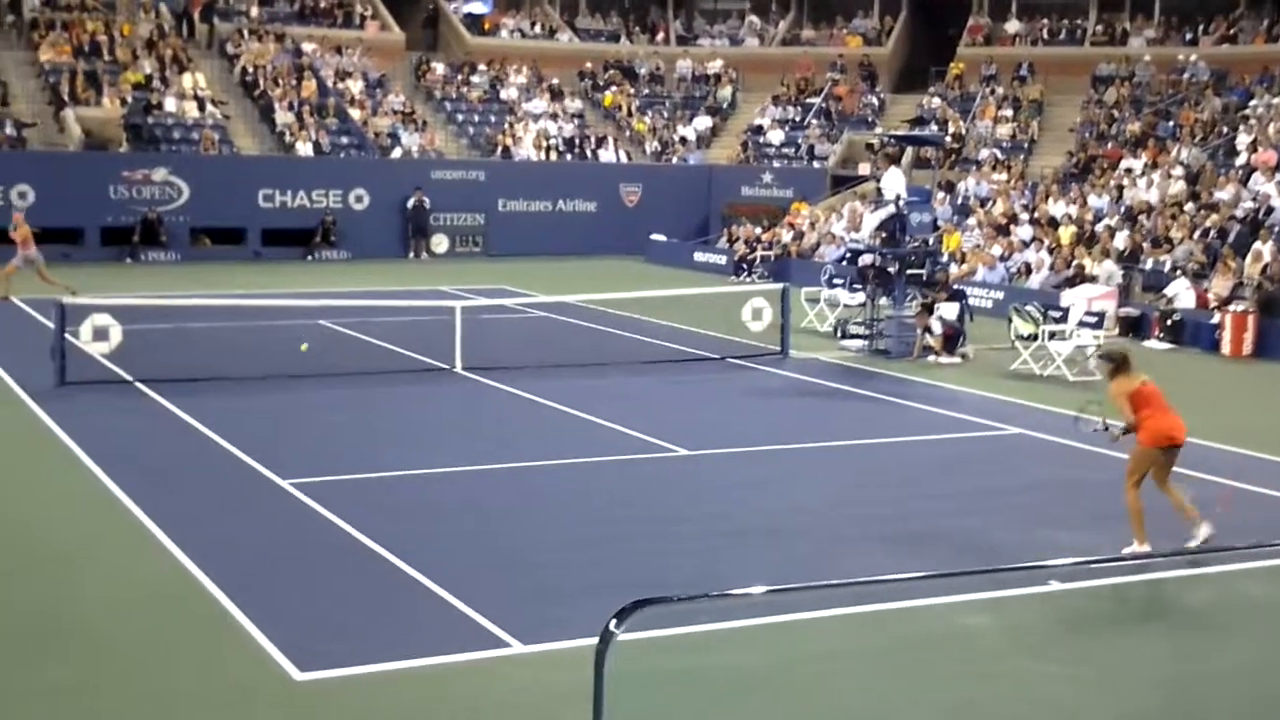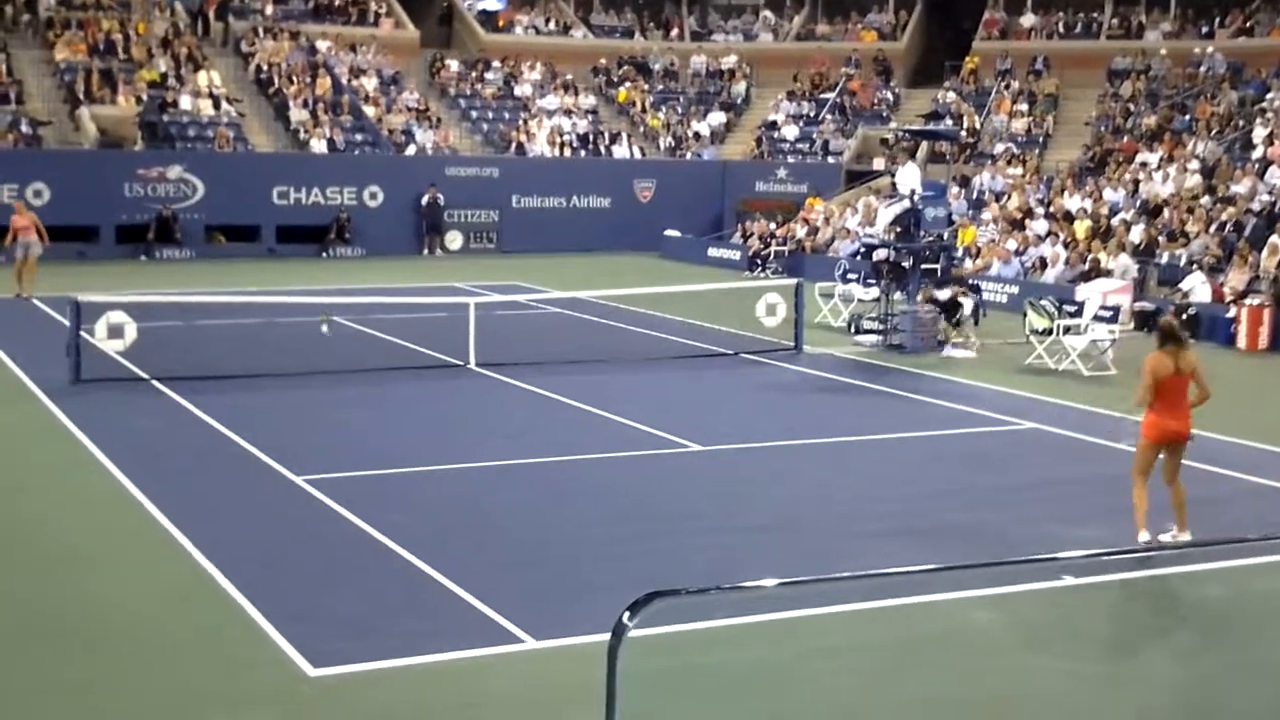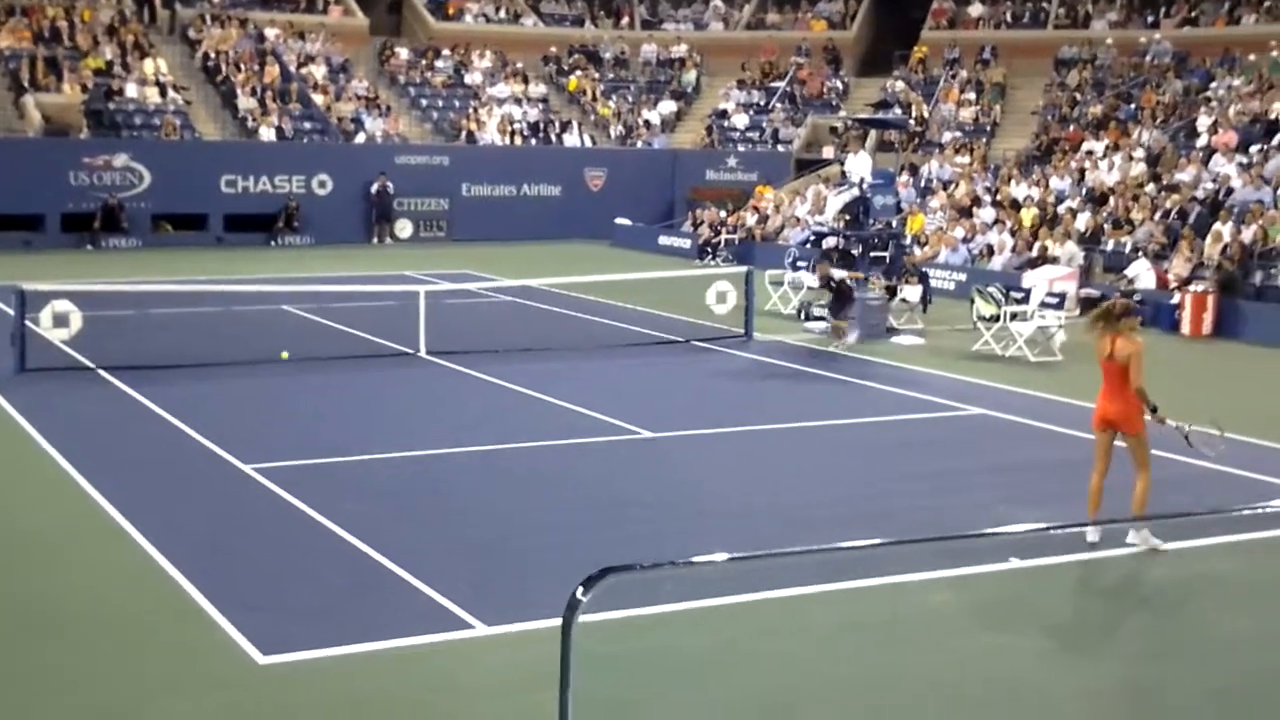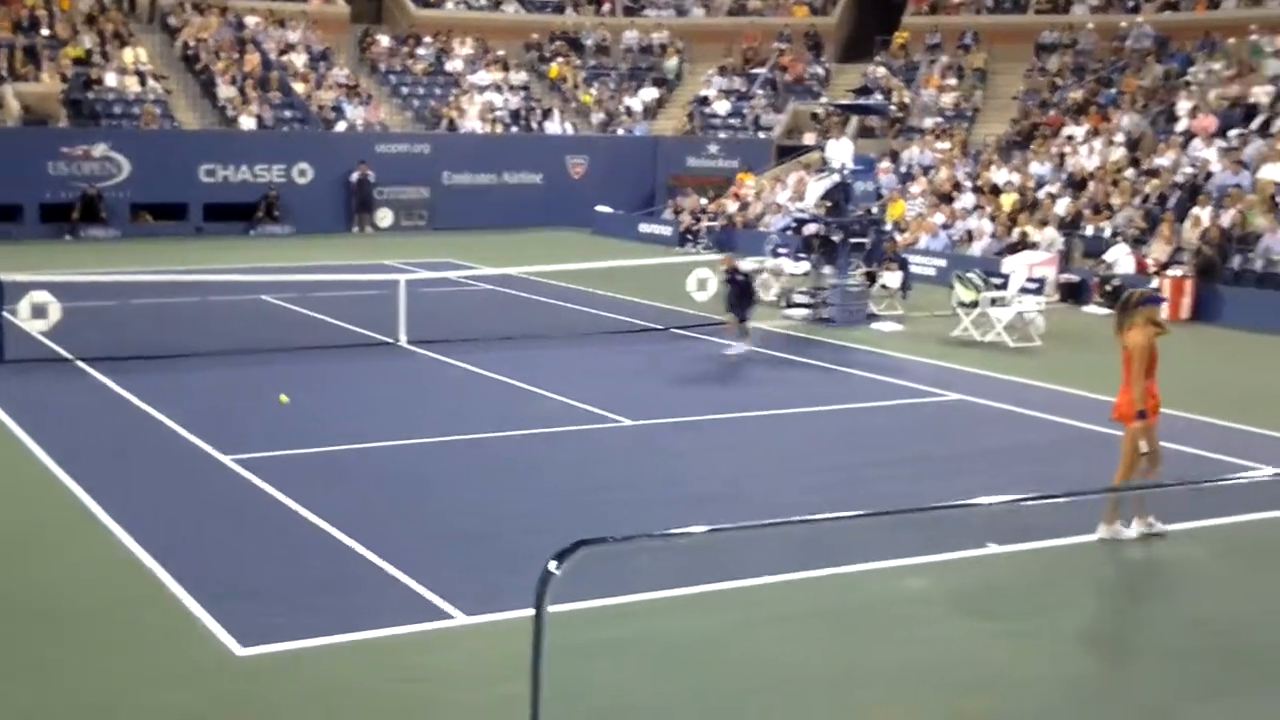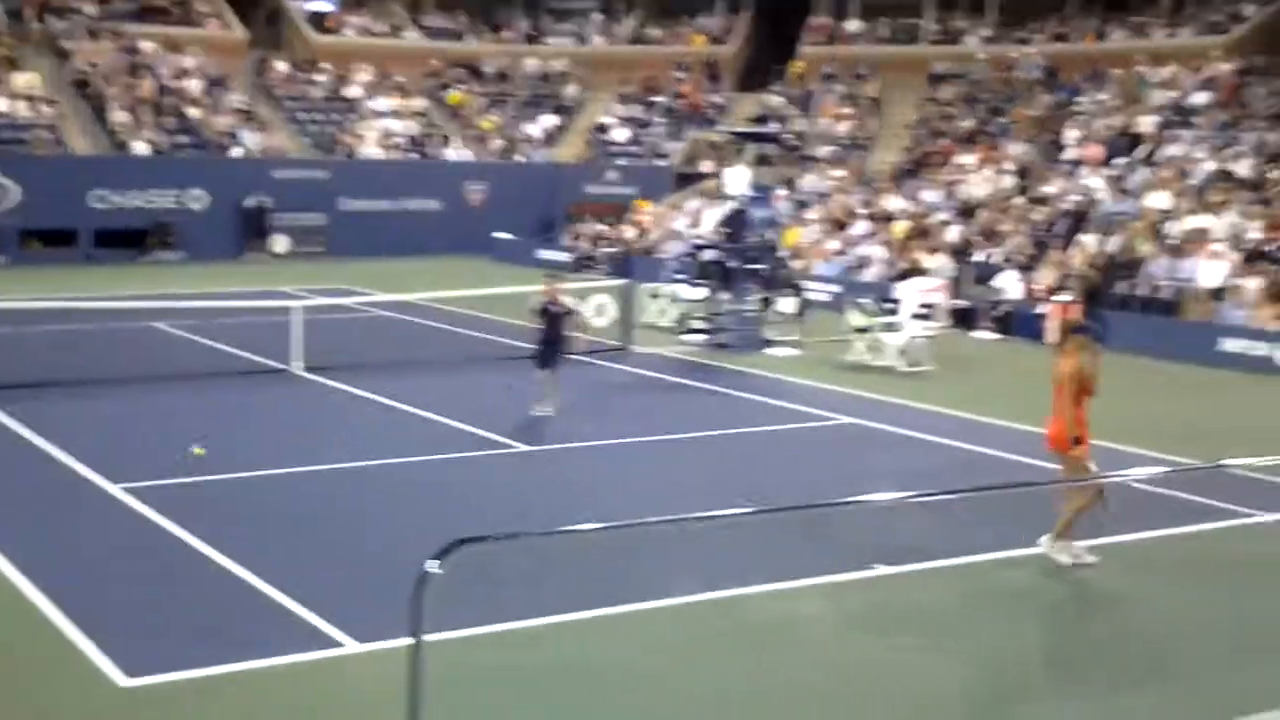
dt=0.5s
person 1, frame 1
left shoulder: (1116, 386)
right shoulder: (1141, 378)
left elbow: (1131, 420)
left wrist: (1122, 431)
right wrist: (1130, 428)
left hip: (1155, 431)
right hip: (1175, 428)
left knee: (1131, 485)
right knee: (1163, 483)
left ankle: (1141, 544)
right ankle: (1199, 525)
person 1, frame 2
left shoulder: (1153, 360)
right shoulder: (1189, 359)
left elbow: (1143, 401)
right elbow: (1205, 393)
left wrist: (1143, 395)
left hip: (1157, 424)
right hip: (1181, 426)
left knee: (1140, 480)
right knee: (1172, 478)
left ankle: (1143, 532)
right ankle: (1181, 531)
person 1, frame 3
left shoulder: (1102, 341)
right shoulder: (1133, 344)
right elbow: (1137, 386)
right wrist: (1153, 409)
left hip: (1104, 408)
right hip: (1127, 411)
left knee: (1099, 469)
right knee: (1143, 471)
left ankle: (1092, 527)
right ankle: (1138, 530)
person 1, frame 4
left shoulder: (1134, 330)
right shoulder: (1142, 337)
left elbow: (1161, 329)
right elbow: (1138, 381)
left wrist: (1153, 319)
right wrist: (1141, 414)
left hip: (1134, 402)
right hip: (1138, 404)
left knee: (1152, 459)
right knee: (1129, 466)
left ankle: (1142, 519)
right ankle: (1108, 524)
person 1, frame 5
left shoulder: (1072, 361)
right shoulder: (1072, 366)
left elbow: (1090, 391)
right elbow: (1066, 409)
left wrist: (1093, 360)
right wrist: (1077, 442)
left hip: (1063, 431)
right hip: (1068, 433)
left knee: (1075, 489)
right knee: (1092, 491)
left ankle: (1066, 546)
right ankle: (1055, 538)
